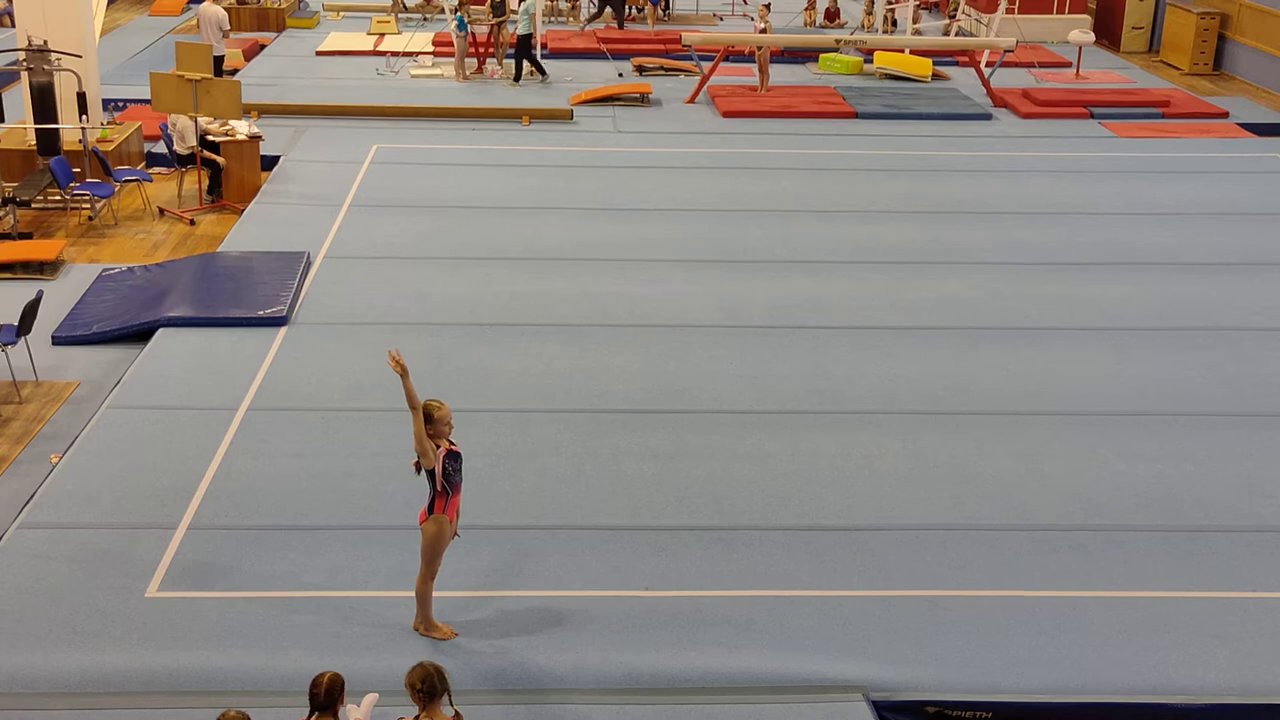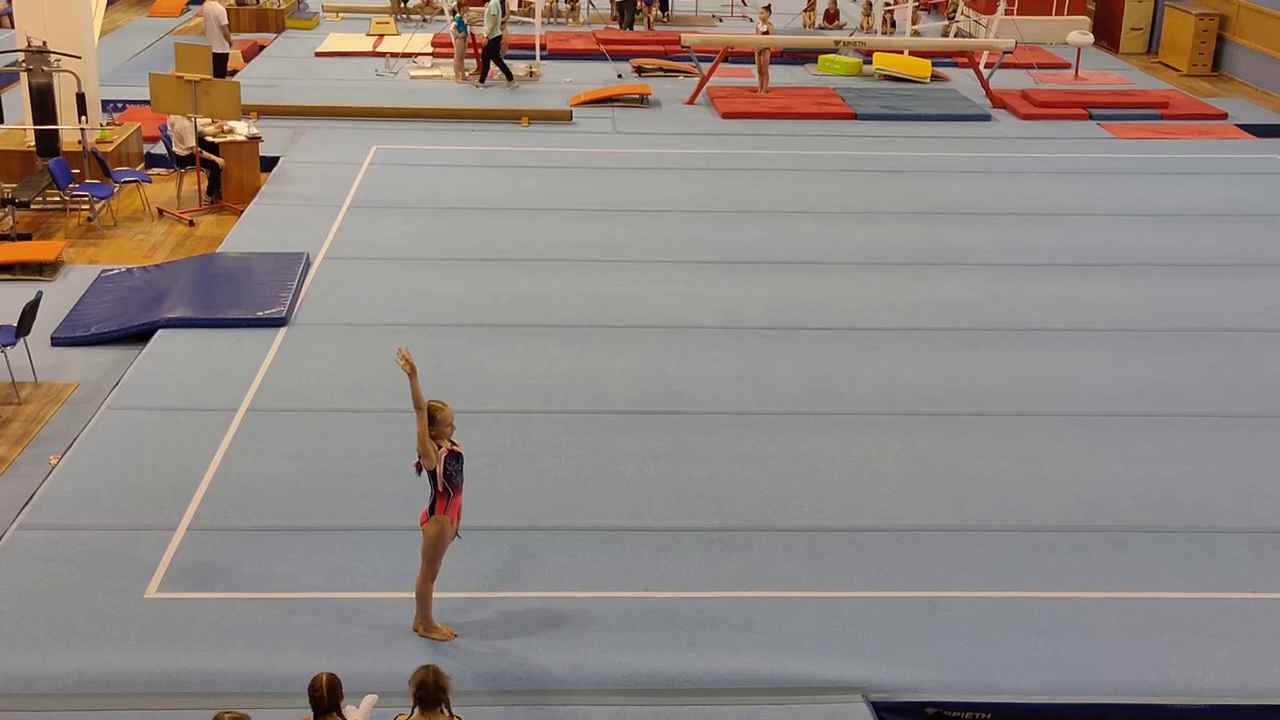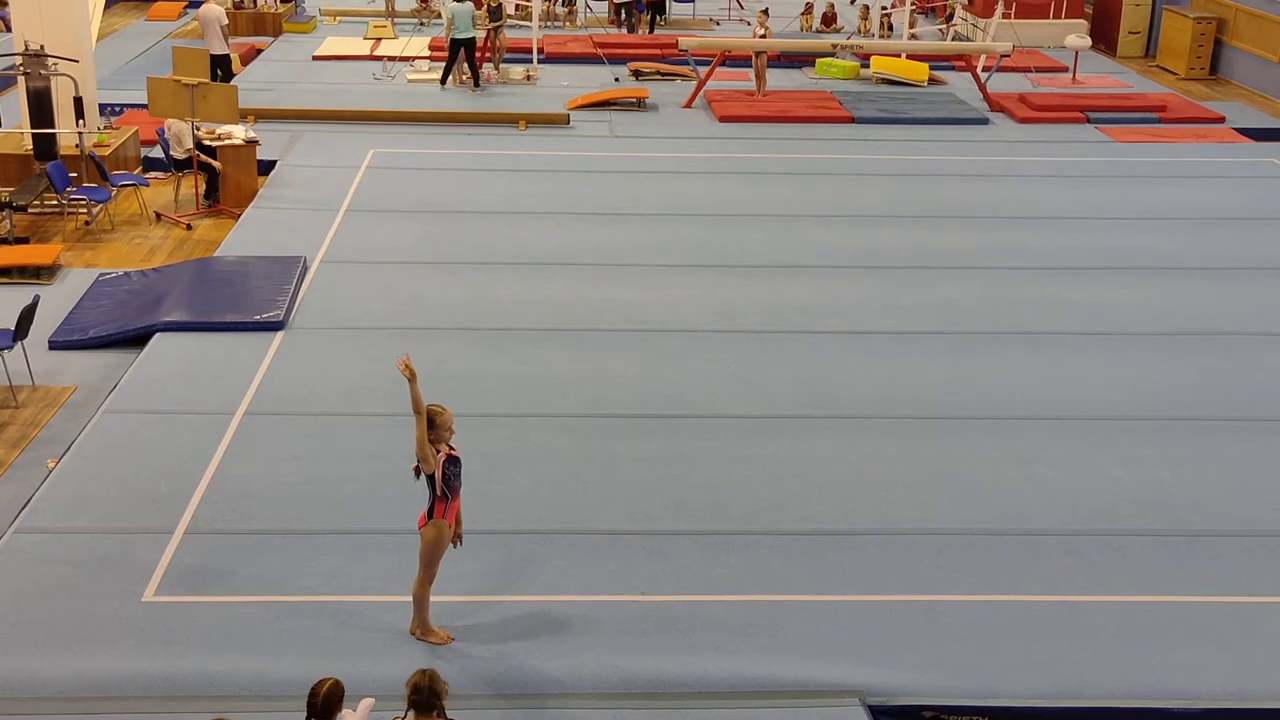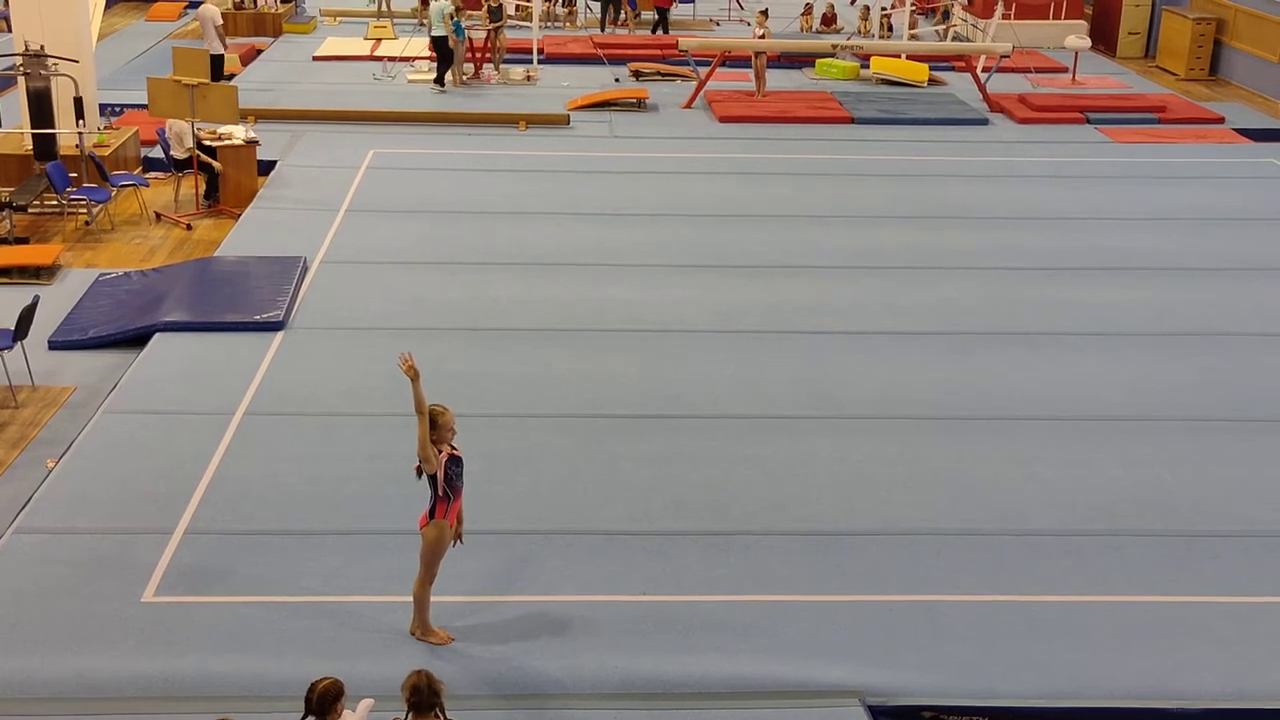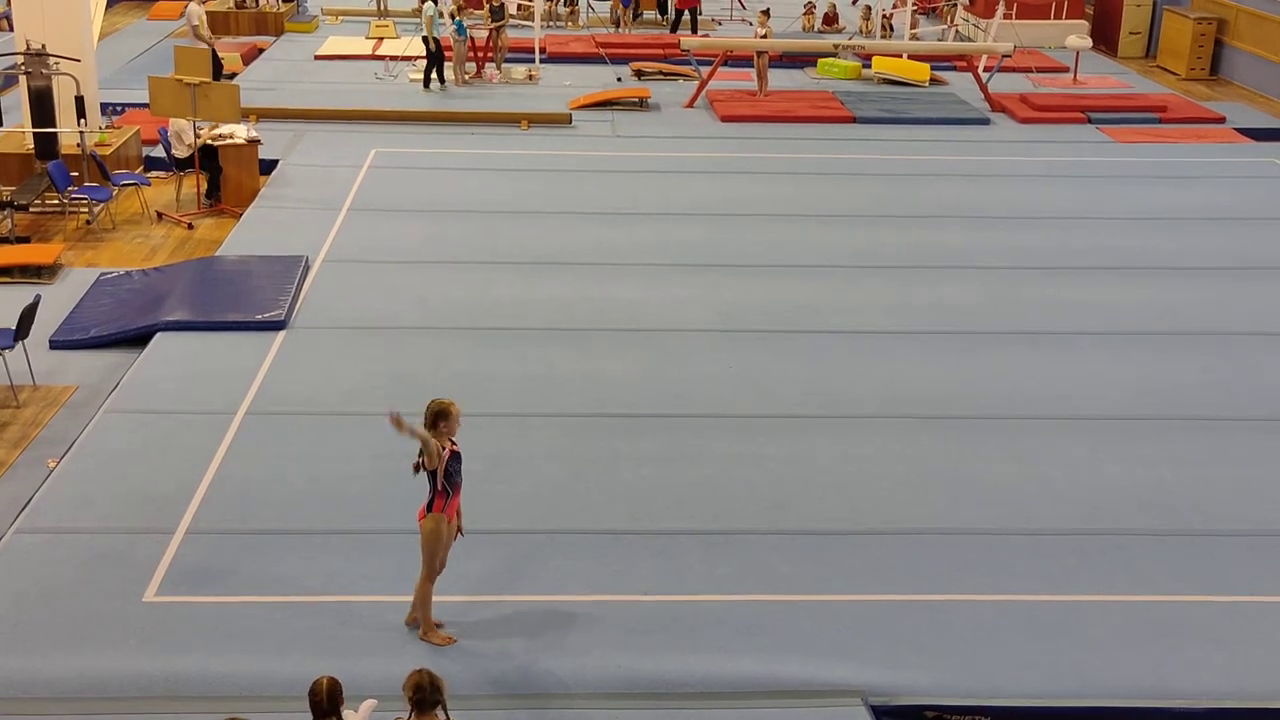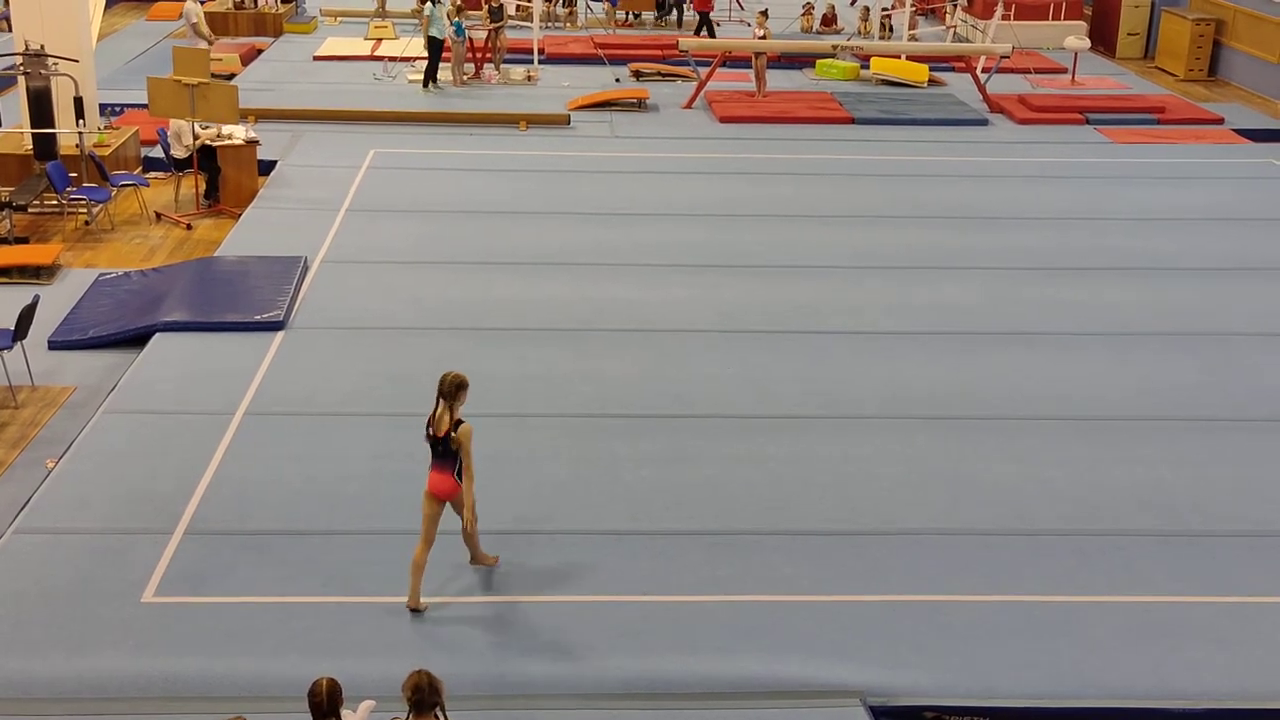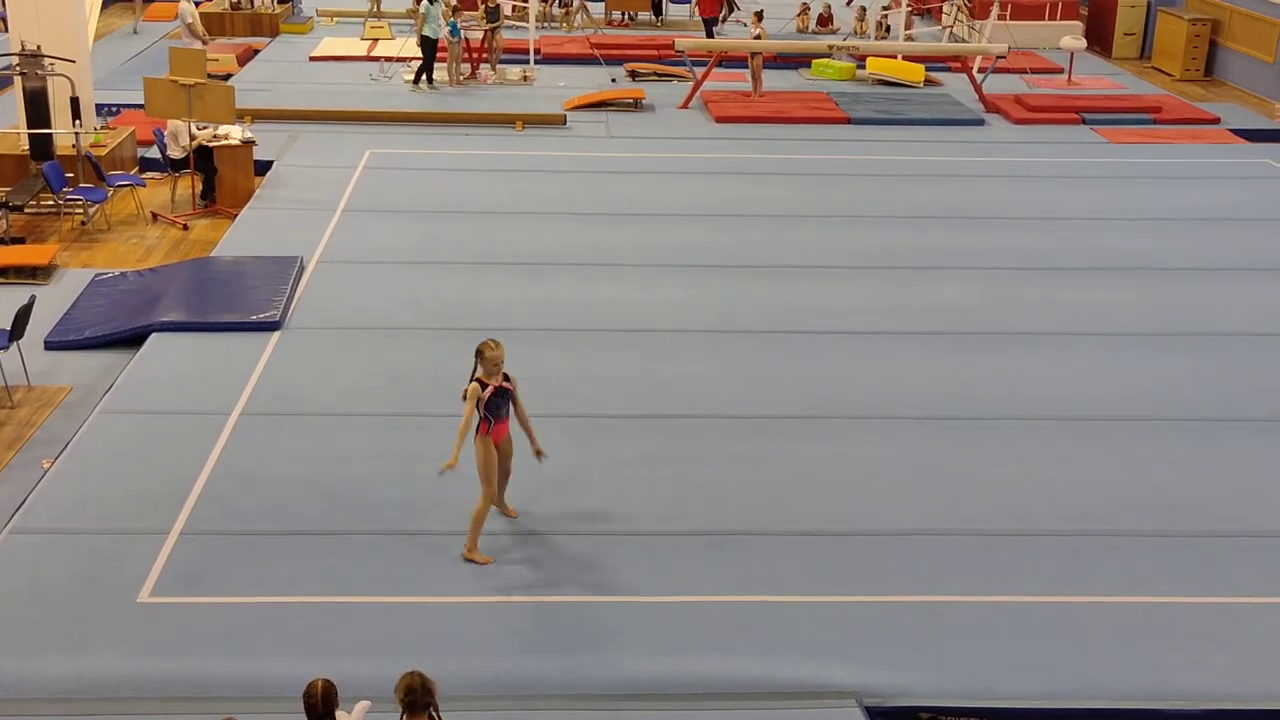
dt=0.7s
person 1, frame 1
left shoulder: (450, 445)
right shoulder: (428, 449)
right elbow: (415, 409)
left wrist: (455, 520)
right wrist: (404, 376)
left hip: (447, 516)
right hip: (435, 517)
left knee: (432, 570)
right knee: (428, 572)
left ankle: (422, 619)
right ankle: (426, 623)
person 1, frame 2
left shoulder: (452, 447)
right shoulder: (430, 450)
right elbow: (420, 410)
left wrist: (456, 519)
right wrist: (412, 376)
left hip: (447, 516)
right hip: (437, 518)
left knee: (431, 571)
right knee: (429, 572)
left ankle: (422, 619)
right ankle: (426, 625)
person 1, frame 3
left shoulder: (450, 451)
right shoulder: (428, 455)
right elbow: (419, 414)
left wrist: (458, 524)
right wrist: (412, 382)
left hip: (446, 520)
right hip: (434, 522)
left knee: (428, 575)
right knee: (426, 576)
left ankle: (419, 623)
right ankle: (423, 628)
person 1, frame 4
left shoulder: (452, 451)
right shoulder: (430, 456)
right elbow: (422, 415)
left wrist: (459, 522)
right wrist: (415, 382)
left hip: (447, 521)
right hip: (436, 523)
left knee: (429, 575)
right knee: (426, 576)
left ankle: (419, 623)
right ankle: (423, 629)
person 1, frame 5
left shoulder: (452, 445)
right shoulder: (433, 449)
right elbow: (424, 436)
left wrist: (458, 517)
right wrist: (409, 429)
left hip: (447, 514)
right hip: (435, 516)
left knee: (437, 566)
right knee: (429, 572)
left ankle: (416, 614)
right ankle: (426, 628)
person 1, frame 6
left shoulder: (432, 419)
right shoulder: (463, 428)
right elbow: (467, 467)
right wrist: (468, 504)
left hip: (433, 481)
right hip: (453, 484)
left knee: (425, 540)
right knee: (470, 522)
left ankle: (414, 597)
right ankle: (477, 556)
person 1, frame 7
left shoulder: (509, 381)
right shoulder: (476, 387)
left elbow: (520, 412)
right elbow: (466, 420)
left wrist: (533, 442)
right wrist: (455, 455)
left hip: (504, 435)
right hip: (485, 439)
left knee: (505, 473)
right knee: (488, 492)
left ankle: (500, 502)
right ankle: (471, 548)
